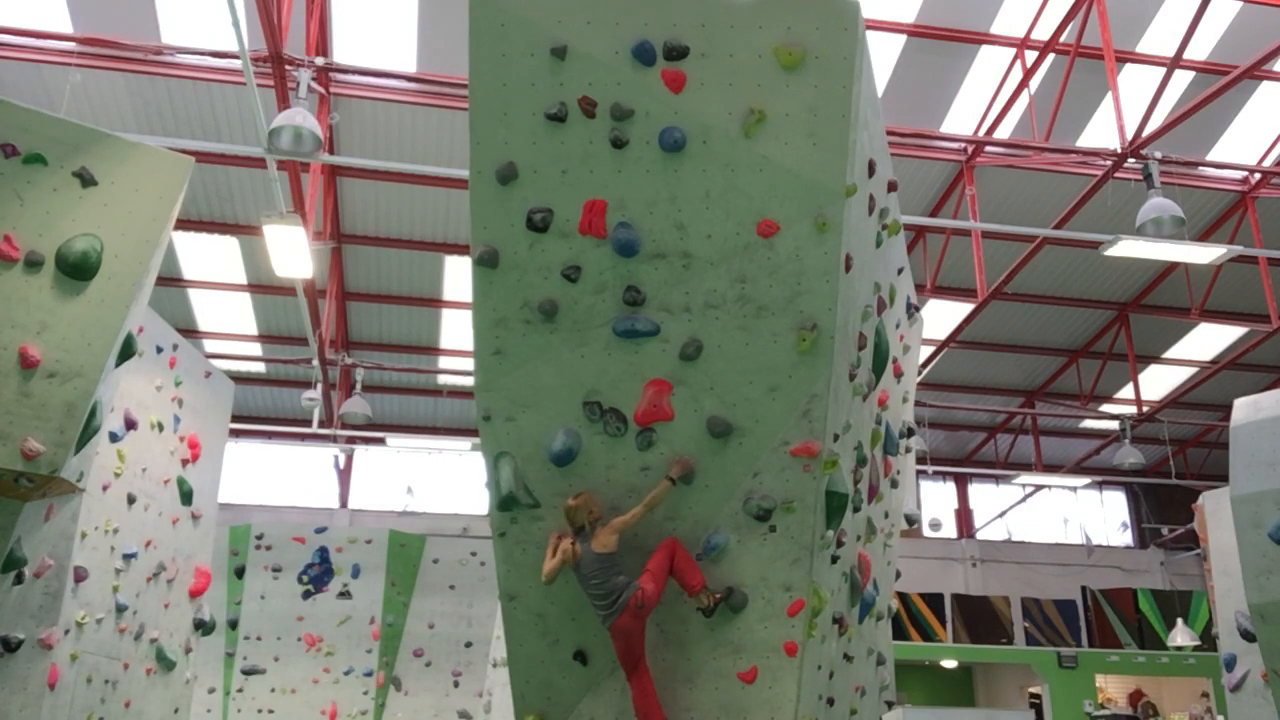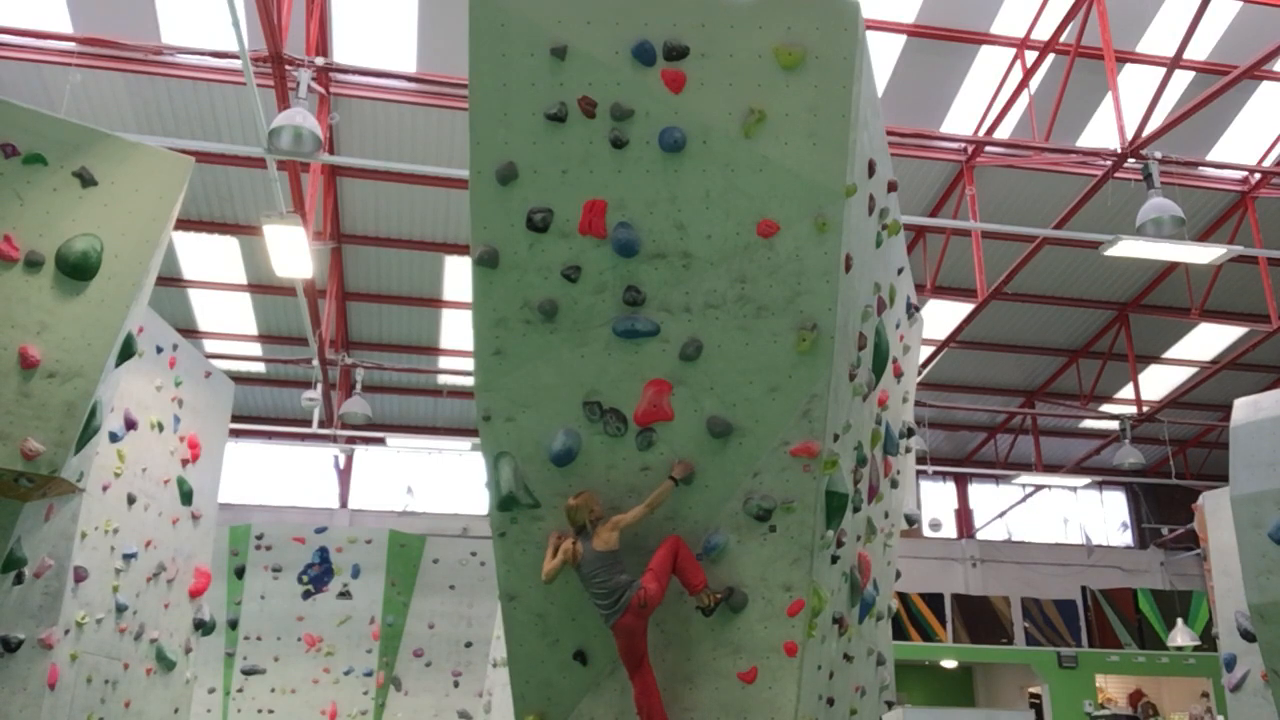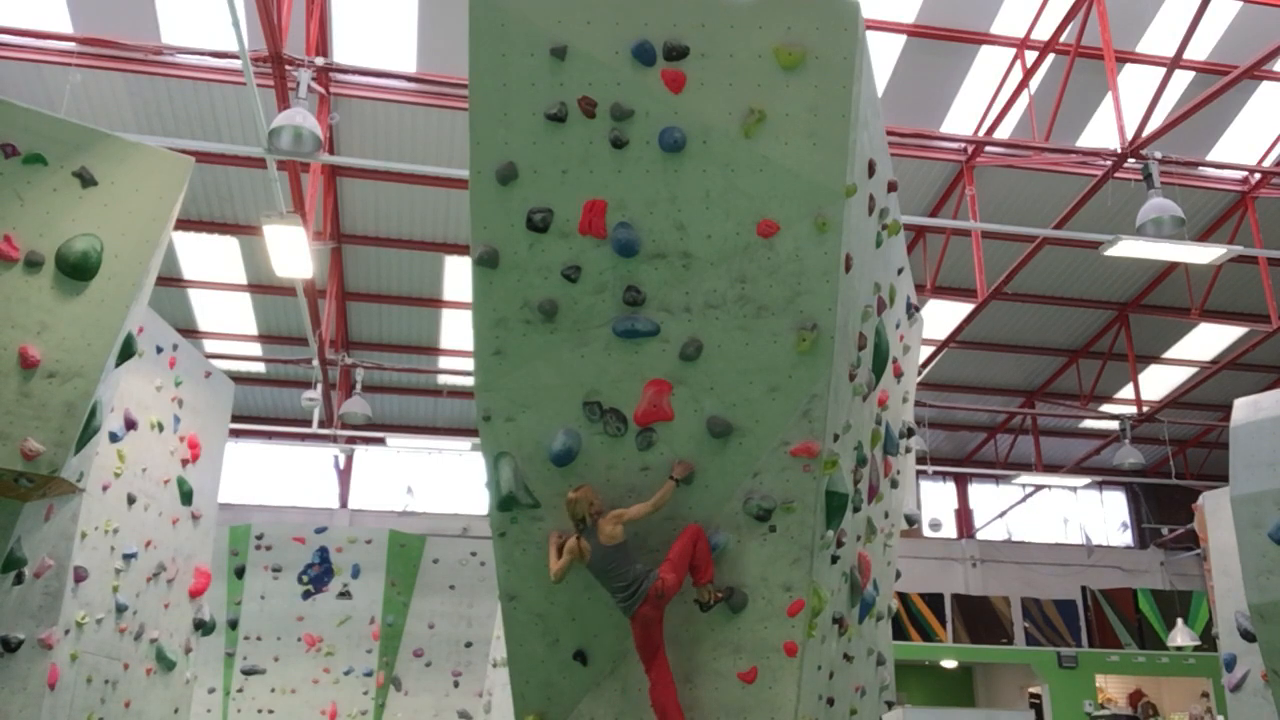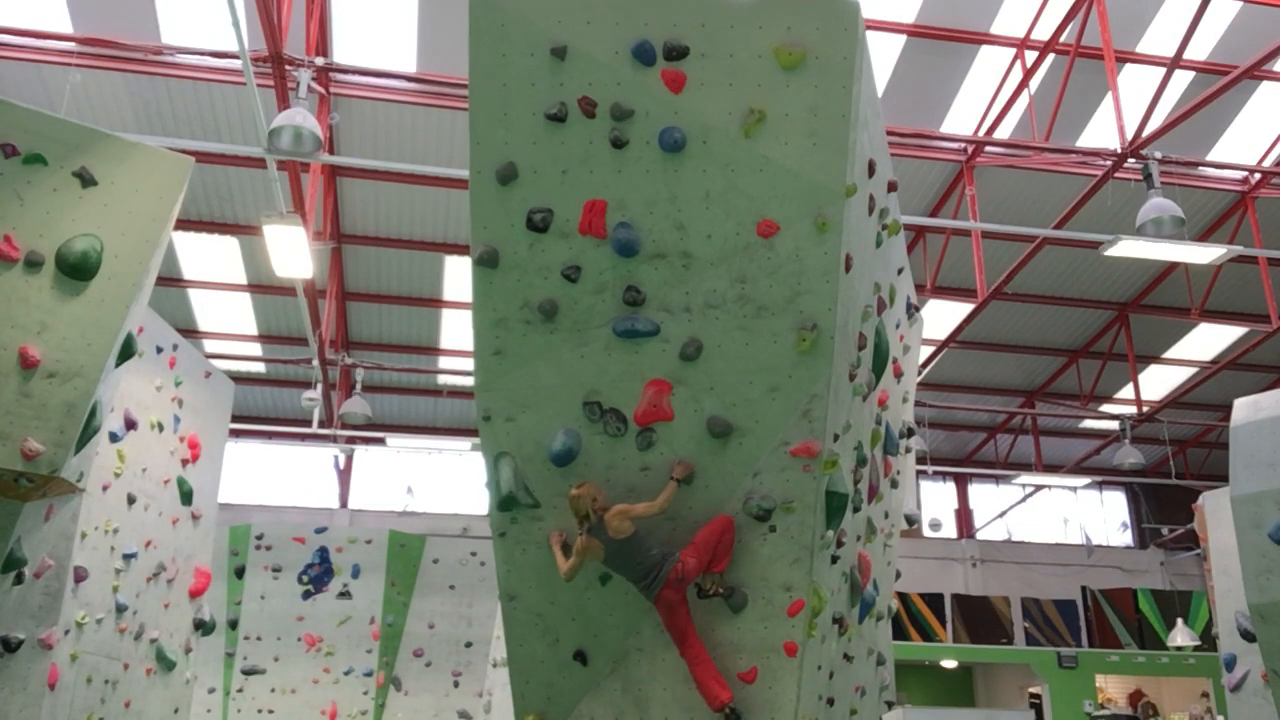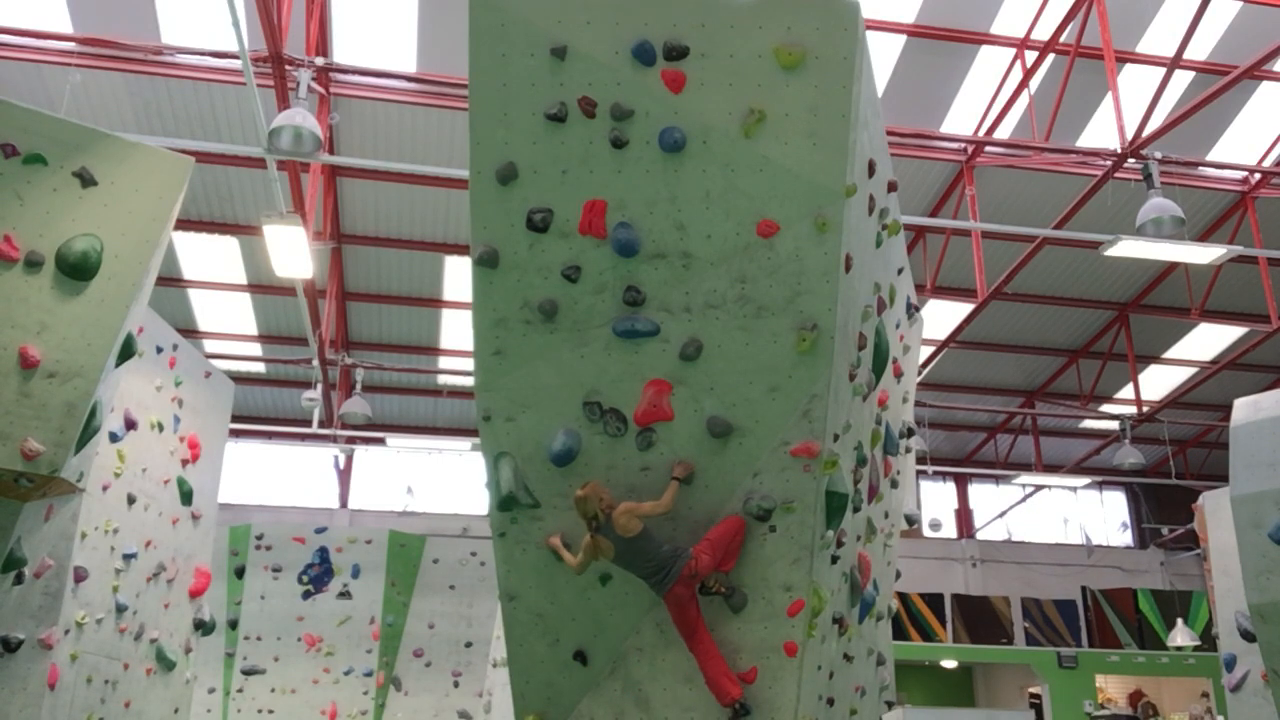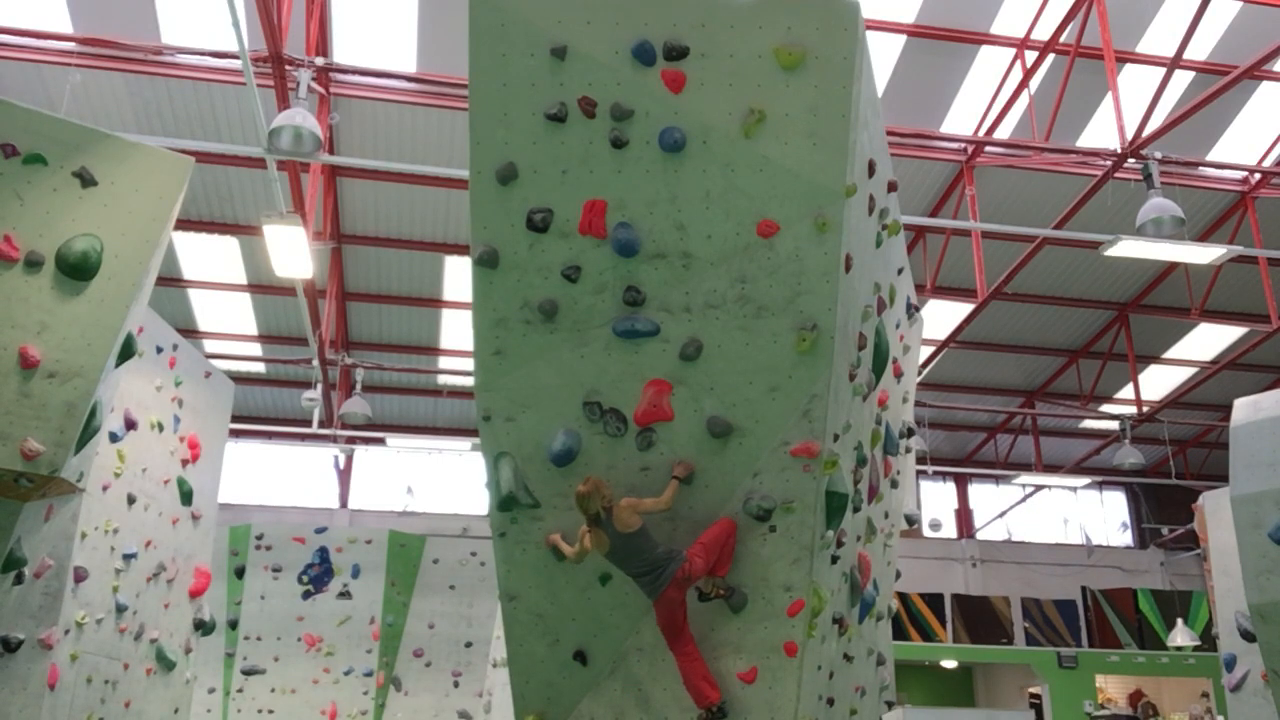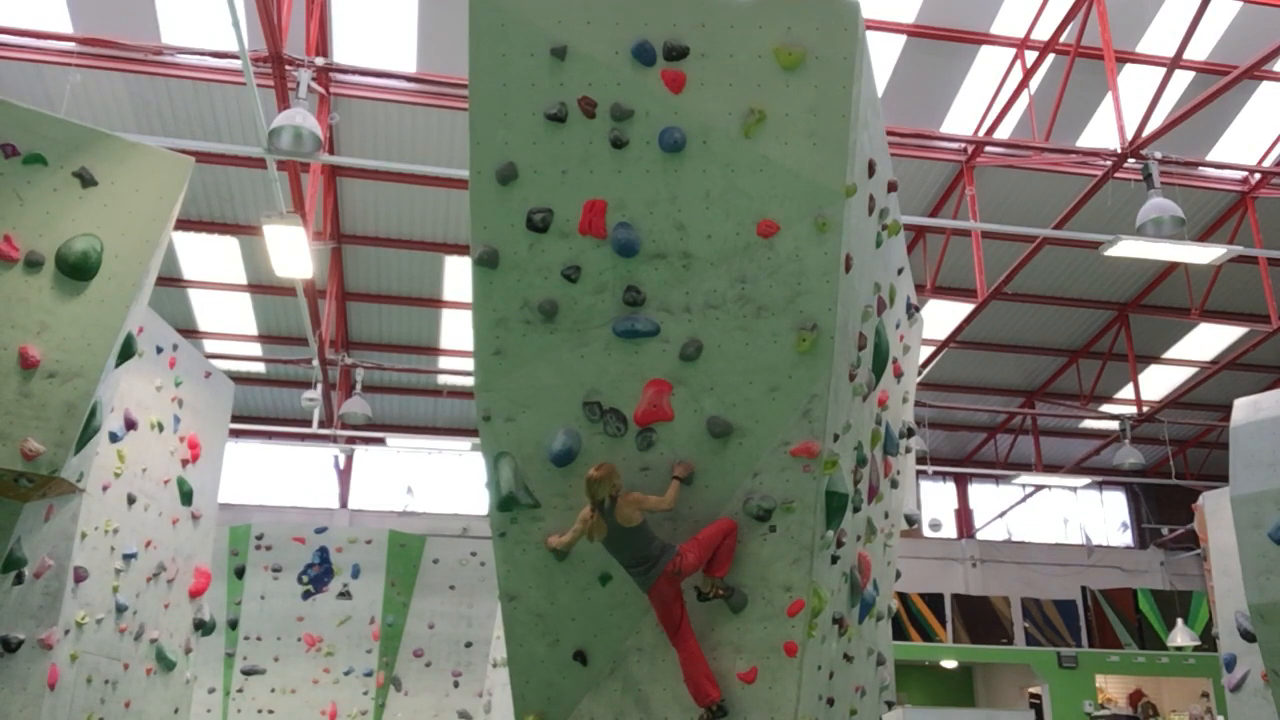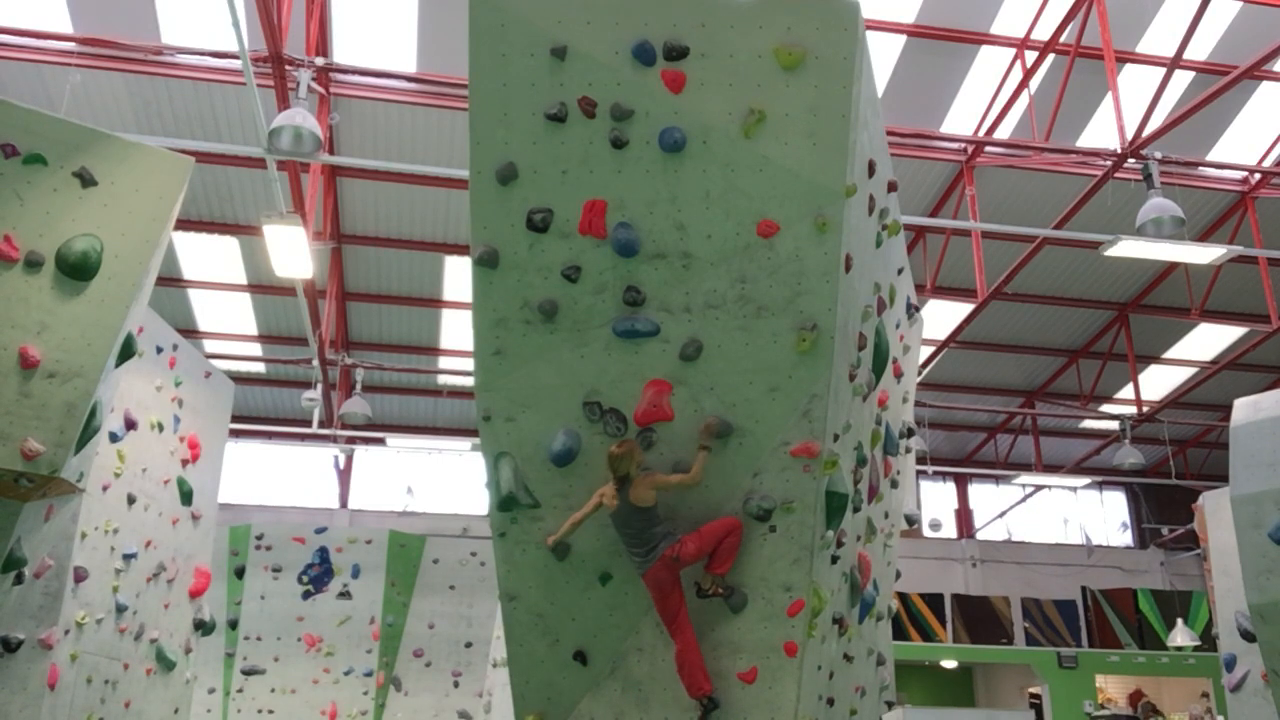
dt=0.3s
person 1, frame 1
left shoulder: (567, 547)
right shoulder: (609, 531)
left elbow: (546, 577)
right elbow: (647, 505)
left wrist: (551, 547)
right wrist: (673, 476)
left hip: (617, 623)
right hip: (638, 599)
left knee: (637, 677)
right knee: (670, 546)
right ankle: (702, 597)
person 1, frame 2
left shoulder: (568, 547)
right shoulder: (609, 528)
left elbow: (546, 576)
right elbow: (649, 505)
left wrist: (551, 546)
right wrist: (674, 477)
left hip: (620, 622)
right hip: (640, 598)
left knee: (641, 678)
right knee: (673, 543)
right ankle: (703, 597)
person 1, frame 3
left shoulder: (573, 544)
right shoulder: (612, 520)
left elbow: (556, 576)
right elbow: (653, 505)
left wrist: (553, 547)
right wrist: (676, 478)
left hip: (638, 611)
right hip: (658, 586)
left knee: (656, 670)
right knee: (694, 532)
right ankle: (704, 591)
person 1, frame 4
left shoulder: (583, 543)
right shoulder: (617, 515)
left elbow: (566, 574)
right elbow: (659, 506)
left wrist: (556, 546)
right wrist: (676, 478)
left hip: (659, 595)
right hip: (677, 569)
left knee: (691, 650)
right knee: (723, 522)
right ankle: (710, 582)
person 1, frame 5
left shoulder: (591, 542)
right shoulder: (625, 512)
left elbow: (577, 568)
right elbow: (665, 506)
left wrist: (558, 545)
right wrist: (677, 478)
left hip: (672, 591)
right hip: (688, 565)
left knee: (700, 645)
right knee: (735, 523)
right ankle: (715, 580)
person 1, frame 6
left shoulder: (587, 534)
right shoulder: (624, 508)
left elbow: (575, 557)
right elbow: (664, 503)
left wrist: (557, 541)
right wrist: (677, 477)
left hip: (662, 594)
right hip: (683, 568)
left knee: (682, 648)
right knee: (726, 525)
right ankle: (712, 584)
person 1, frame 7
left shoulder: (588, 516)
right shoulder: (630, 501)
left elbow: (566, 543)
right elbow: (667, 503)
left wrist: (553, 542)
right wrist: (677, 477)
left hip: (654, 586)
right hip: (674, 563)
left knee: (684, 644)
right knee: (727, 526)
right ankle: (710, 584)
person 1, frame 8
left shoulder: (605, 492)
right shoulder: (646, 482)
left elbow: (577, 519)
right elbow: (693, 478)
left wrist: (555, 539)
right wrist: (704, 444)
left hip: (653, 571)
right hip: (674, 552)
left knee: (681, 634)
right knee: (732, 525)
right ankle: (710, 581)
